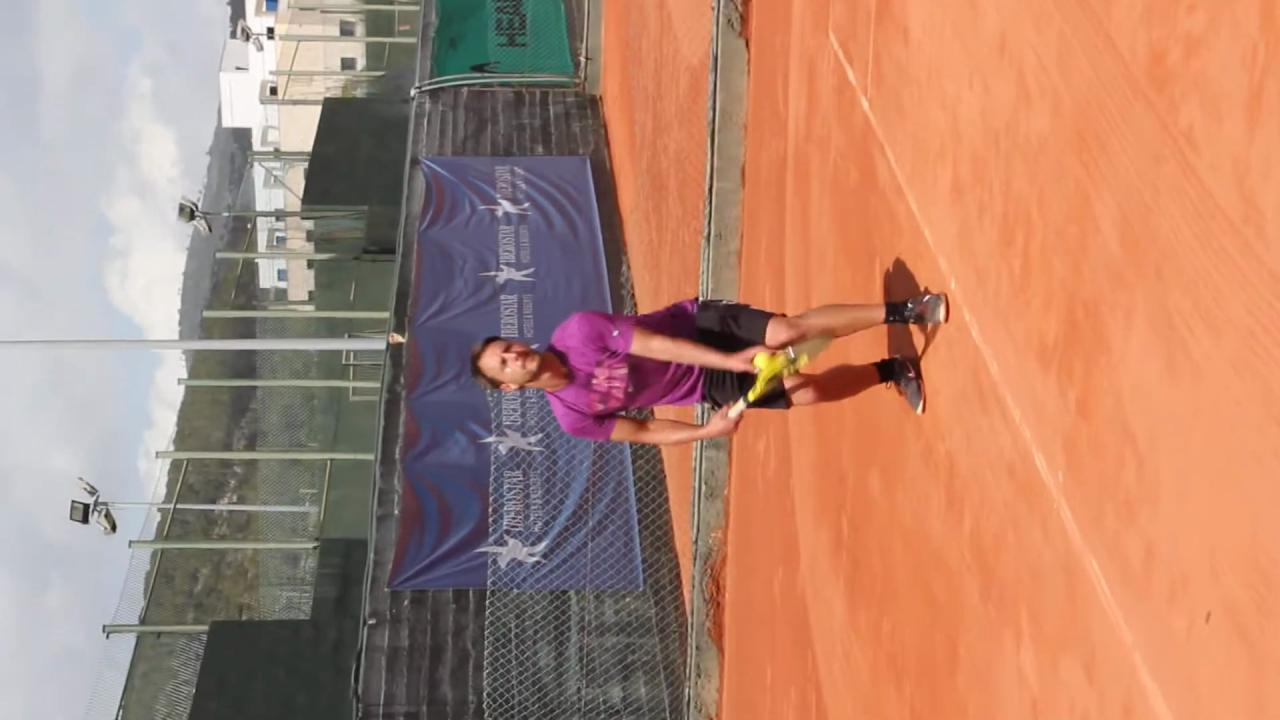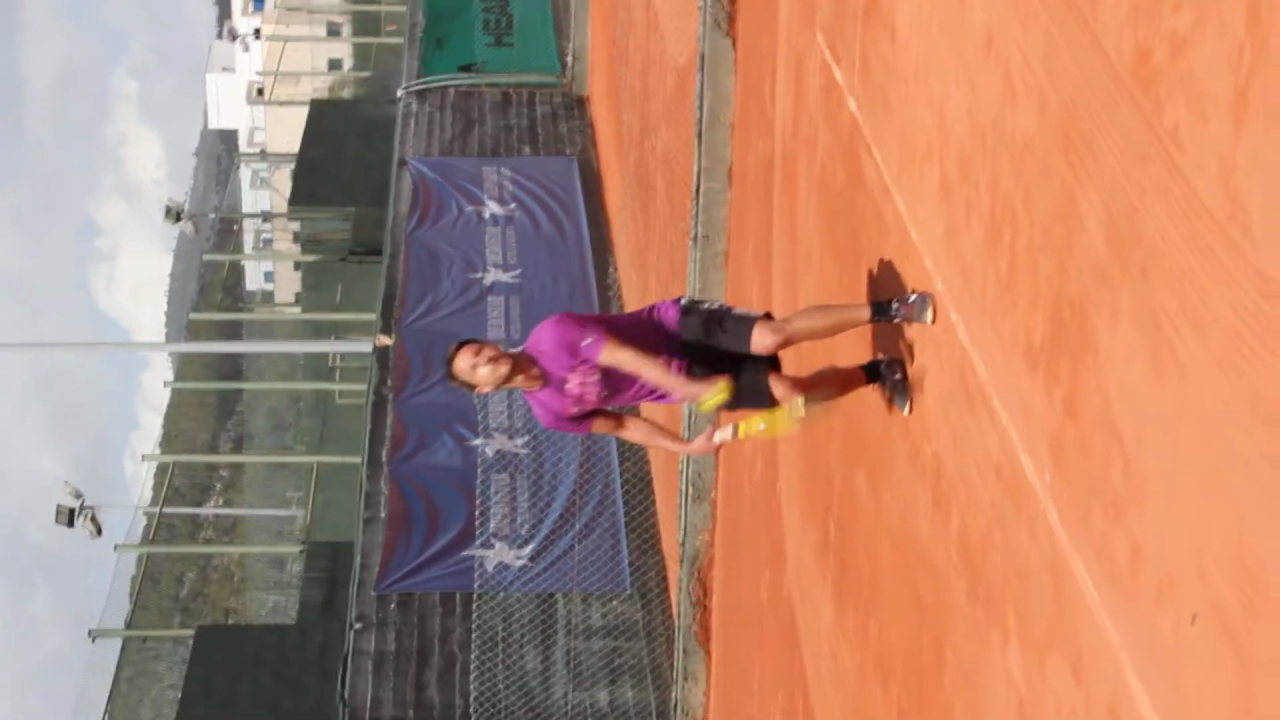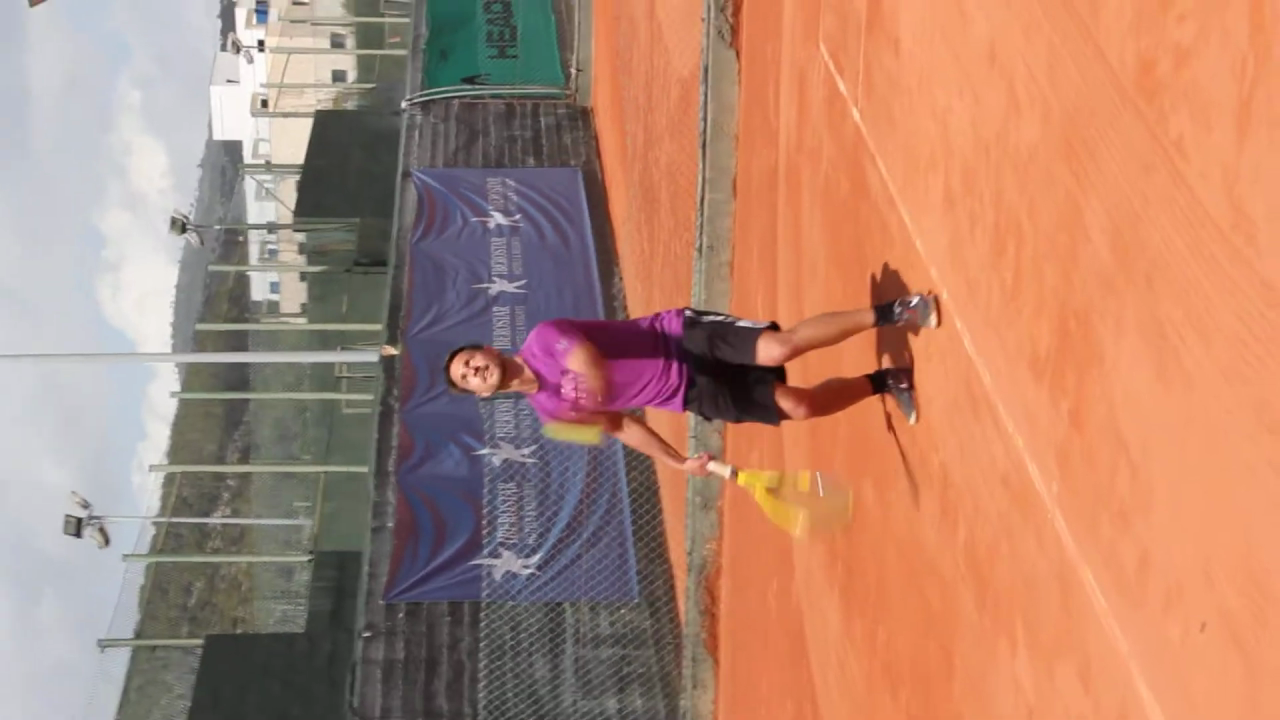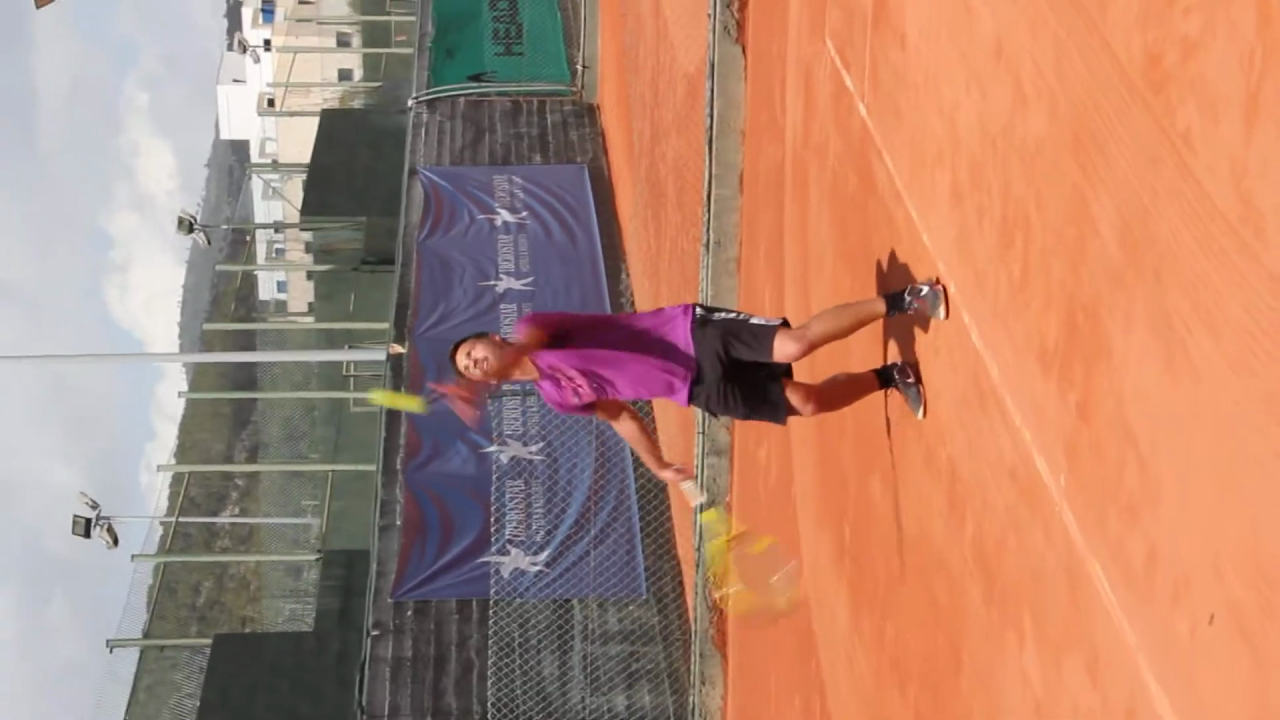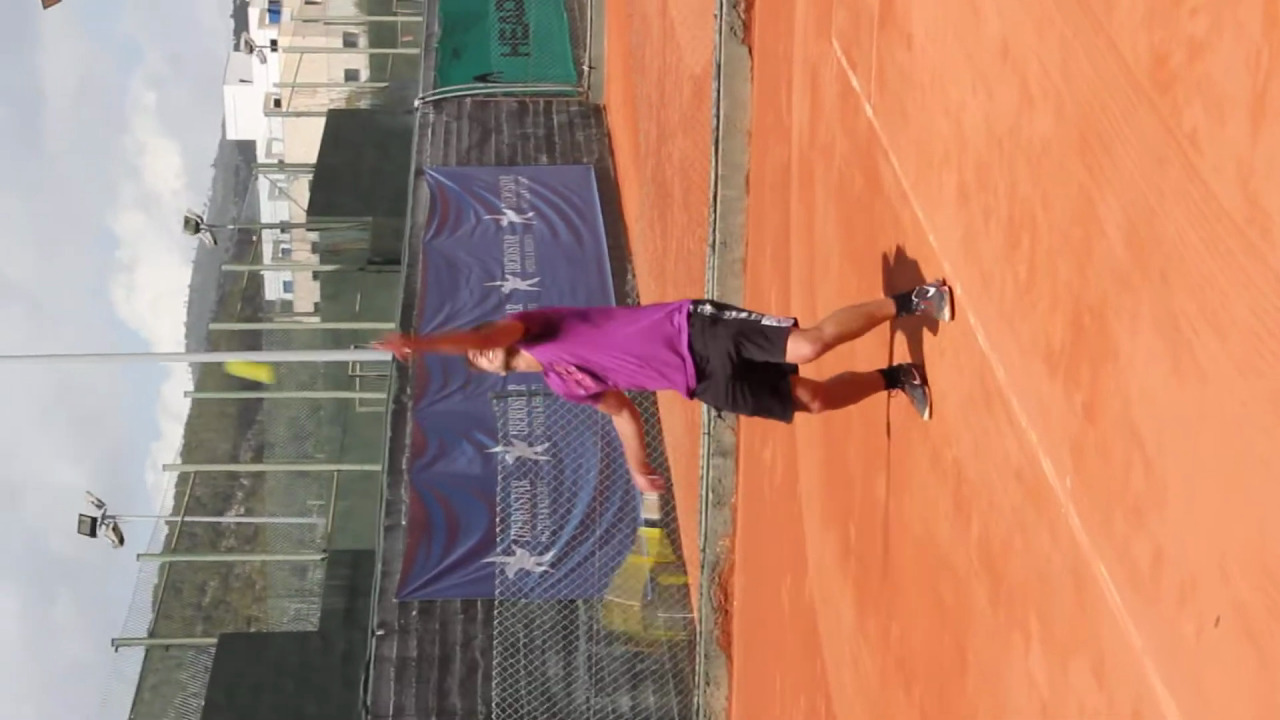
dt=0.1s
person 1, frame 1
left shoulder: (578, 332)
right shoulder: (571, 415)
left elbow: (656, 344)
right elbow: (641, 432)
left wrist: (732, 357)
right wrist: (706, 432)
left hip: (701, 323)
right hip: (706, 387)
left knee: (785, 331)
right knee: (807, 391)
left ankle: (903, 311)
right ankle: (891, 370)
person 1, frame 2
left shoulder: (553, 333)
right shoulder: (548, 412)
left elbow: (624, 354)
right elbow: (620, 422)
left wrist: (695, 385)
right wrist: (682, 445)
left hip: (682, 328)
right hip: (684, 378)
left knee: (773, 335)
right knee: (791, 392)
left ankle: (888, 308)
right ankle: (878, 372)
person 1, frame 3
left shoulder: (542, 341)
right shoulder: (549, 410)
left elbow: (588, 358)
right elbow: (620, 425)
left wrist: (593, 386)
right wrist: (677, 463)
left hip: (684, 337)
right hip: (693, 393)
left knee: (779, 347)
right knee: (799, 406)
left ankle: (892, 312)
right ankle: (884, 381)
person 1, frame 4
left shoulder: (534, 333)
right shoulder: (557, 398)
left elbow: (523, 344)
right elbow: (624, 417)
left wrist: (480, 368)
right wrist: (661, 466)
left hip: (692, 333)
right hip: (699, 389)
left knee: (791, 342)
right knee: (803, 401)
left ankle: (902, 301)
right ankle: (893, 376)
person 1, frame 5
left shoulder: (530, 324)
right shoulder: (567, 383)
left elbow: (485, 331)
right elbow: (623, 411)
left wrist: (421, 341)
right wrist: (639, 470)
left hip: (692, 327)
right hip: (706, 382)
left knee: (807, 346)
right knee: (810, 399)
left ankle: (906, 301)
right ankle: (895, 377)
